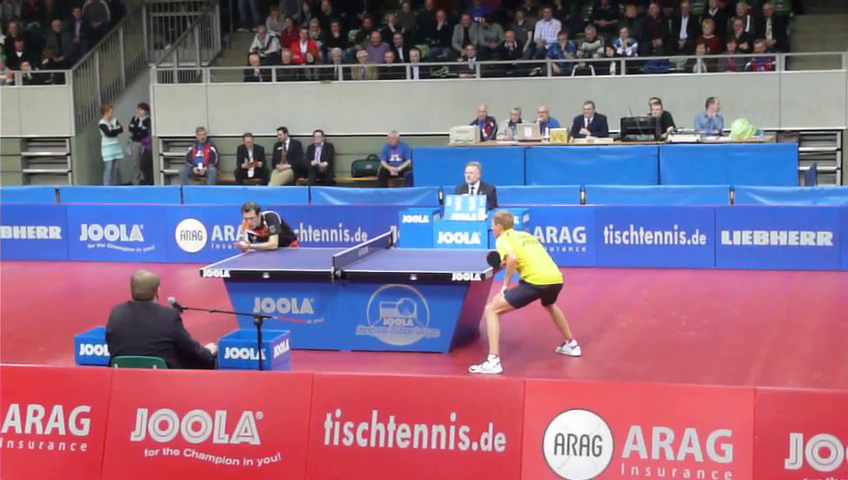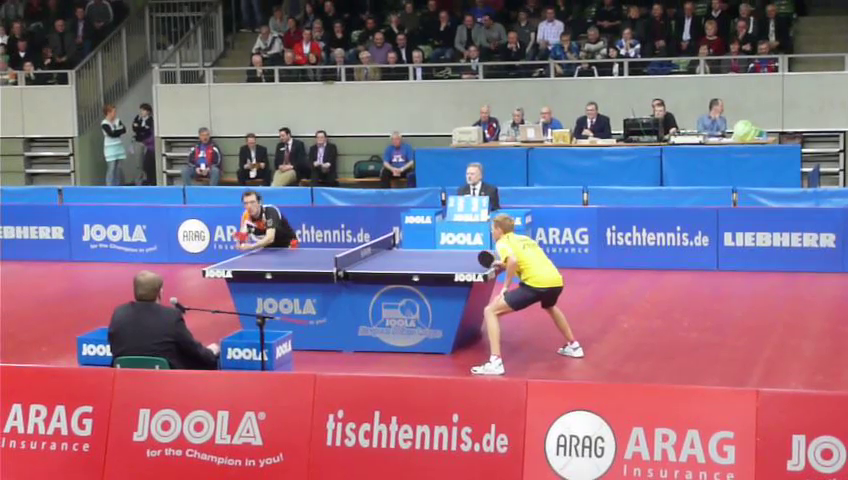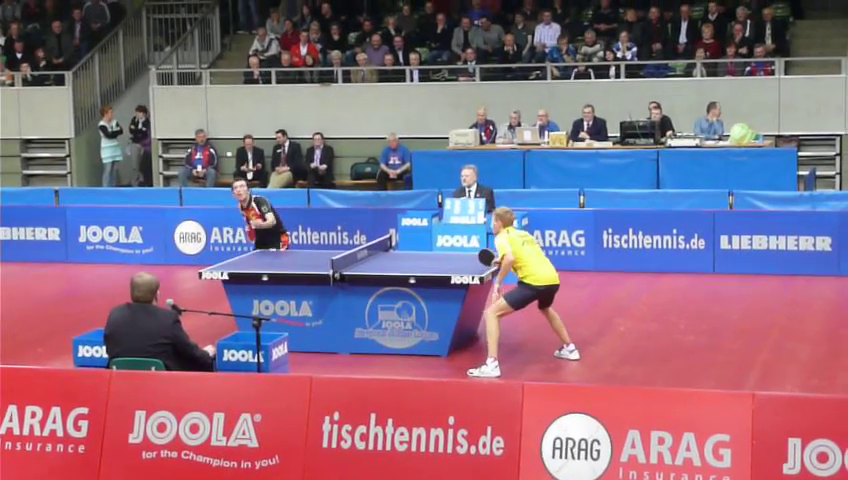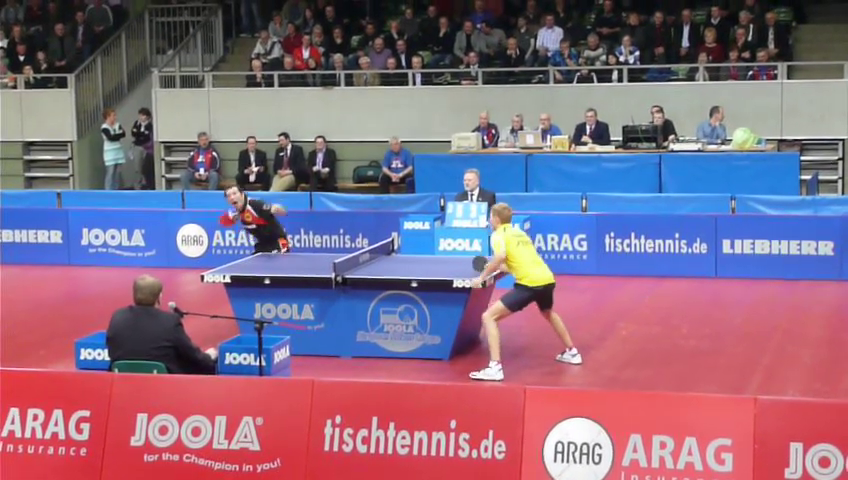
dt=0.4s
person 1, frame 1
left shoulder: (502, 239)
right shoulder: (526, 235)
left elbow: (513, 259)
left wrist: (506, 285)
left hip: (536, 281)
right hip: (556, 279)
left knee: (491, 310)
right knee: (549, 305)
left ankle: (493, 361)
right ankle: (571, 345)
person 1, frame 2
left shoulder: (502, 243)
right shoulder: (525, 239)
left elbow: (513, 261)
left wrist: (506, 286)
right wrist: (503, 265)
left hip: (536, 284)
right hip: (556, 282)
left knee: (490, 311)
right knee: (550, 307)
left ankle: (495, 362)
right ankle: (573, 346)
person 1, frame 3
left shoulder: (502, 237)
right shoulder: (525, 234)
left elbow: (510, 259)
left wrist: (498, 283)
right wrist: (502, 262)
left hip: (534, 282)
right hip: (553, 279)
left knee: (491, 313)
right knee: (545, 309)
left ankle: (492, 364)
right ankle: (569, 348)
person 1, frame 4
left shoulder: (498, 234)
right shoulder: (520, 233)
left elbow: (500, 256)
left wrist: (483, 276)
right wrist: (501, 268)
left hip: (530, 284)
right hip: (547, 279)
left knee: (489, 317)
right knee: (548, 313)
left ankle: (495, 367)
right ankle: (571, 352)
